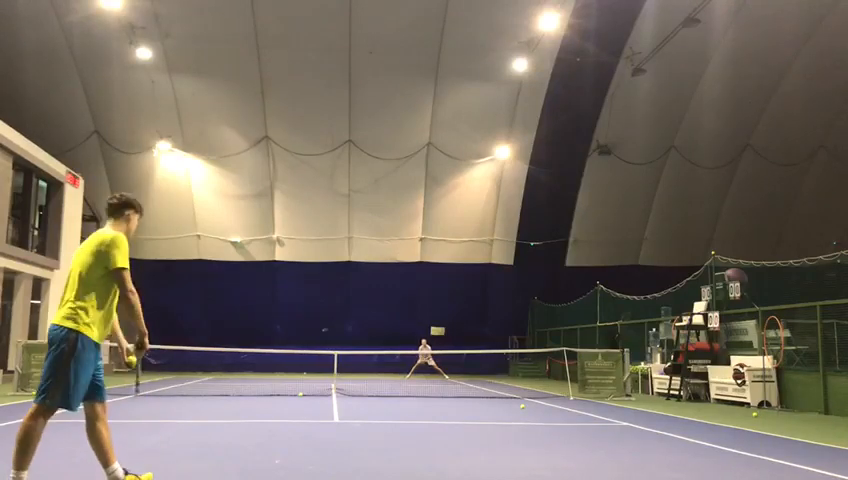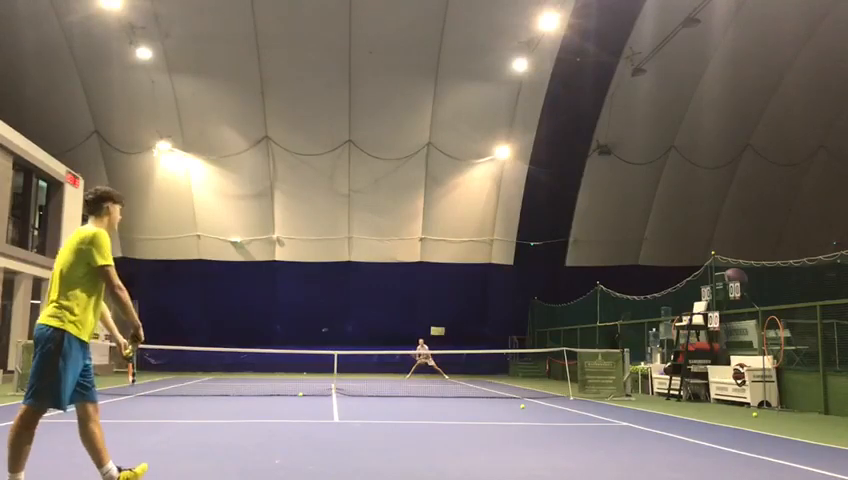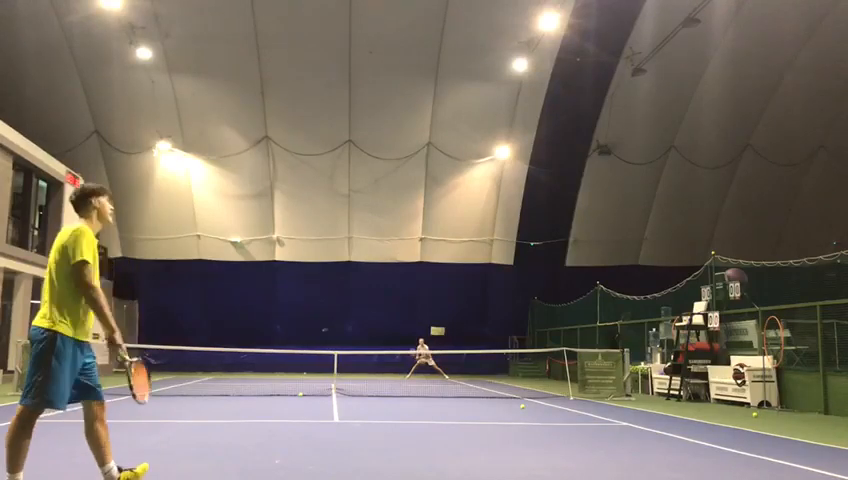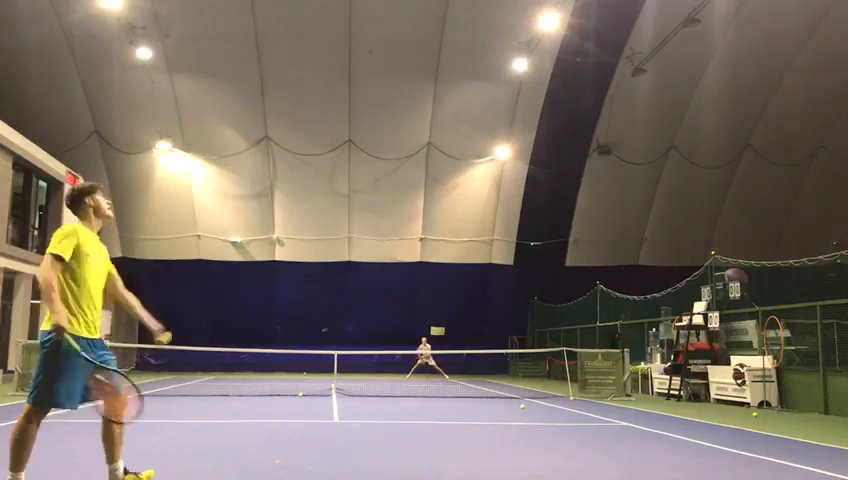
dt=0.2s
person 1, frame 1
left shoulder: (99, 241)
right shoulder: (114, 240)
right elbow: (127, 292)
left wrist: (121, 340)
right wrist: (143, 332)
left hip: (87, 338)
right hip: (74, 334)
left knee: (97, 409)
right knee: (45, 408)
person 1, frame 2
left shoulder: (87, 238)
right shoulder: (95, 236)
left elbow: (97, 298)
right elbow: (114, 288)
left wrist: (117, 336)
right wrist: (136, 324)
left hip: (76, 338)
right hip: (61, 333)
left knee: (89, 409)
right knee: (35, 408)
person 1, frame 3
left shoulder: (89, 242)
right shoulder: (78, 233)
left elbow: (95, 297)
right elbow: (89, 286)
left wrist: (114, 337)
right wrist: (111, 331)
left hip: (78, 338)
right hip: (56, 333)
left knee: (95, 406)
right knee: (31, 409)
person 1, frame 4
left shoulder: (99, 248)
right shoulder: (70, 233)
left elbow: (120, 292)
right elbow: (46, 271)
left wrist: (149, 321)
right wrist: (58, 311)
left hip: (92, 339)
right hip: (63, 337)
right knee: (38, 408)
